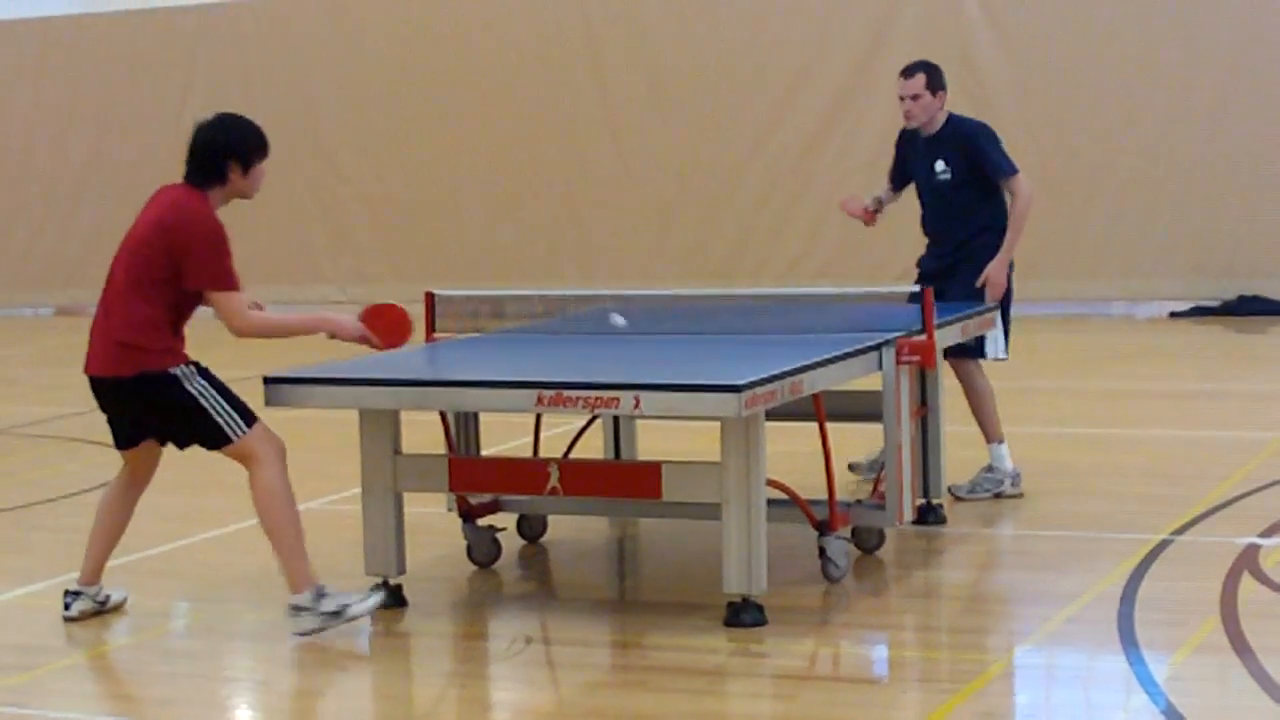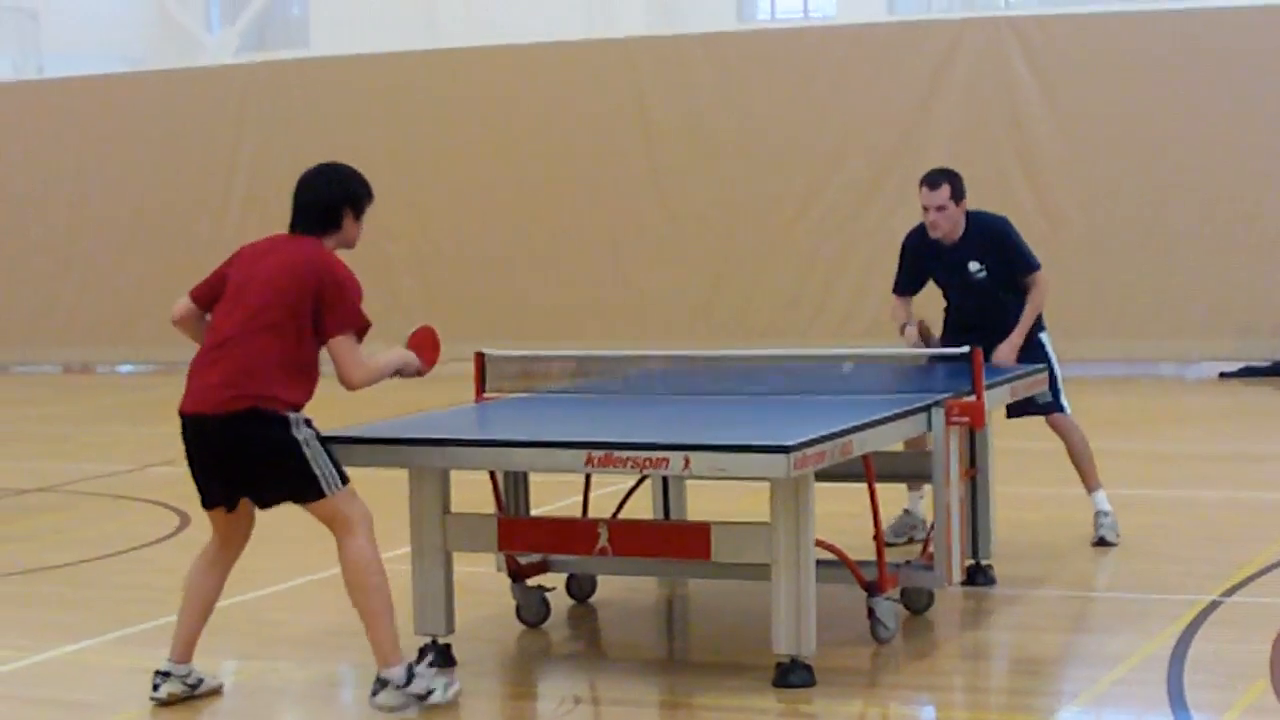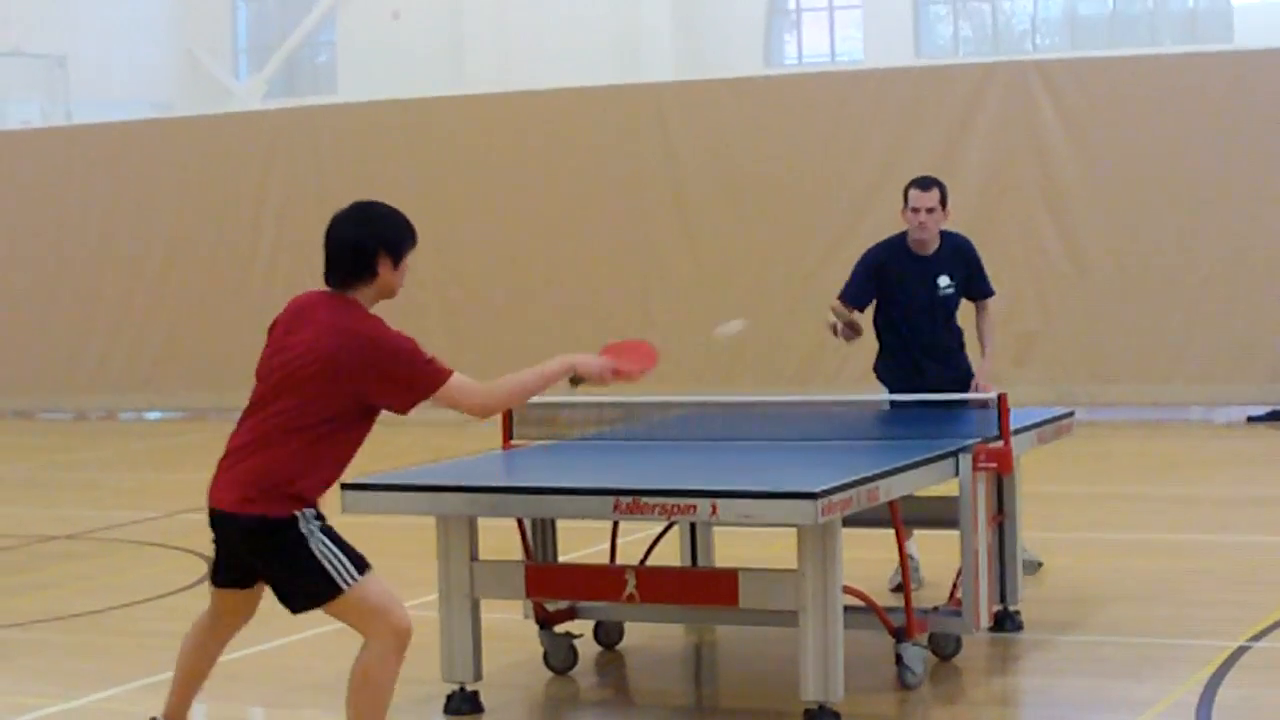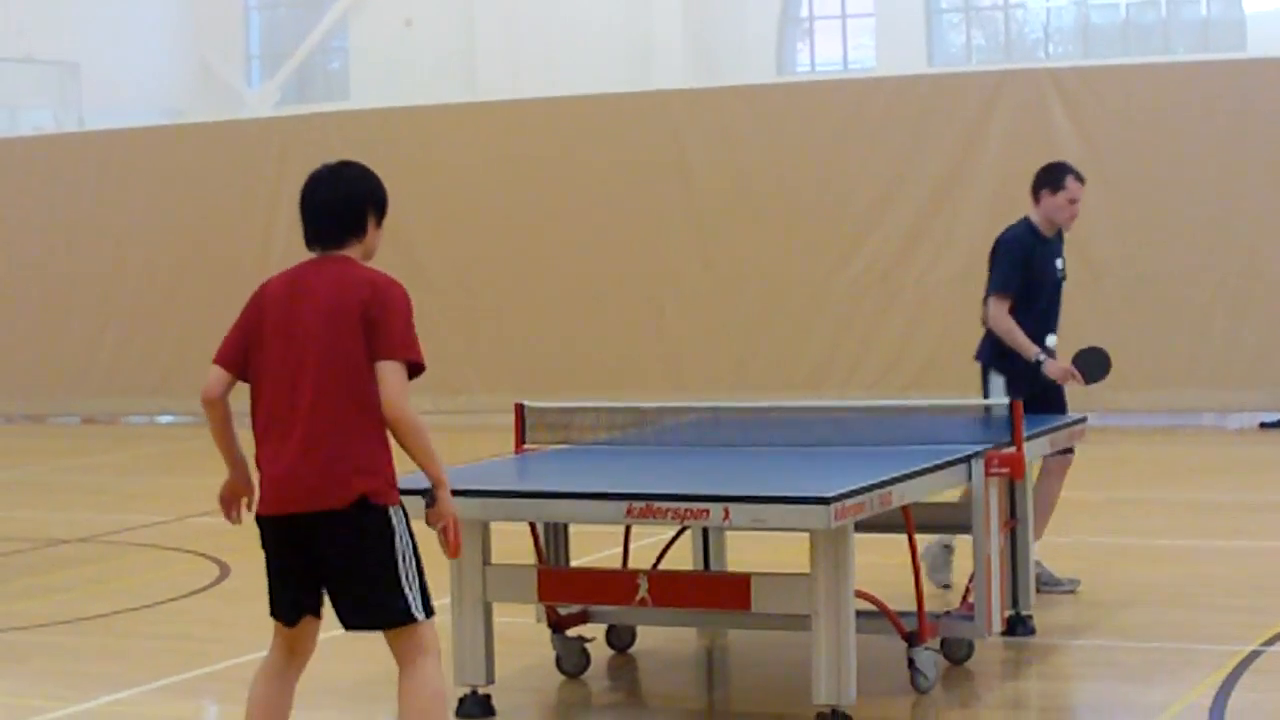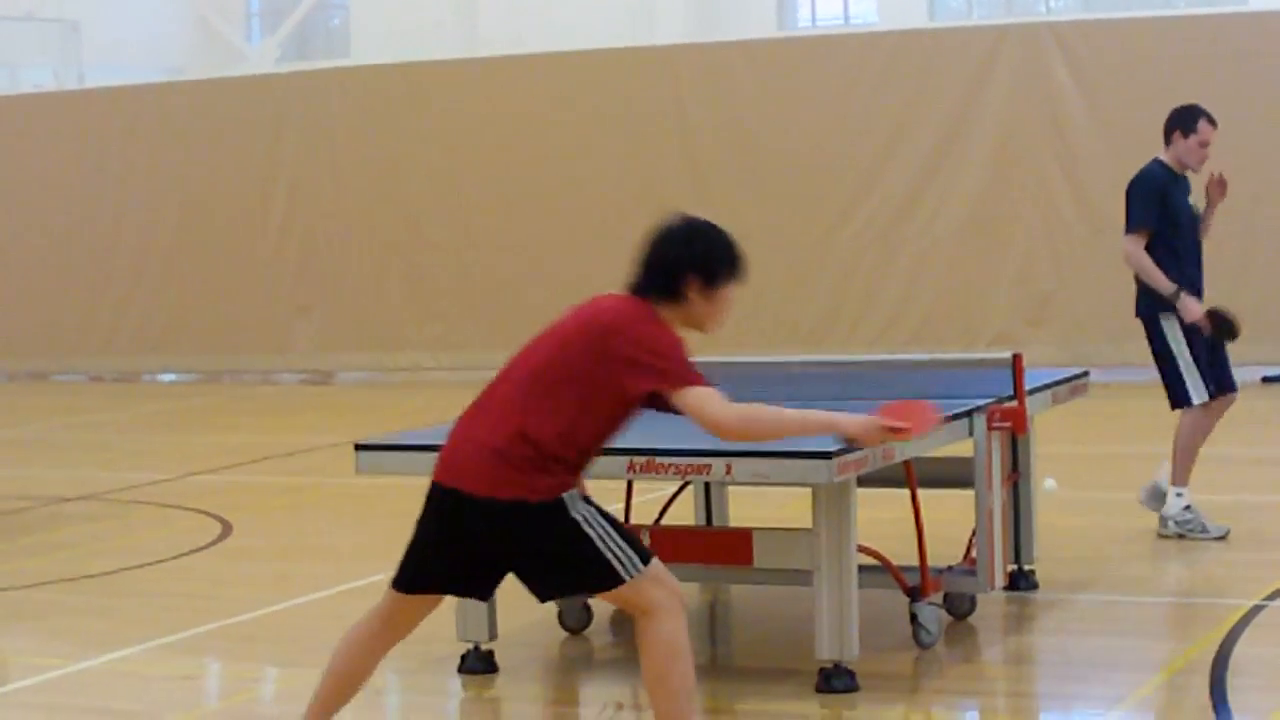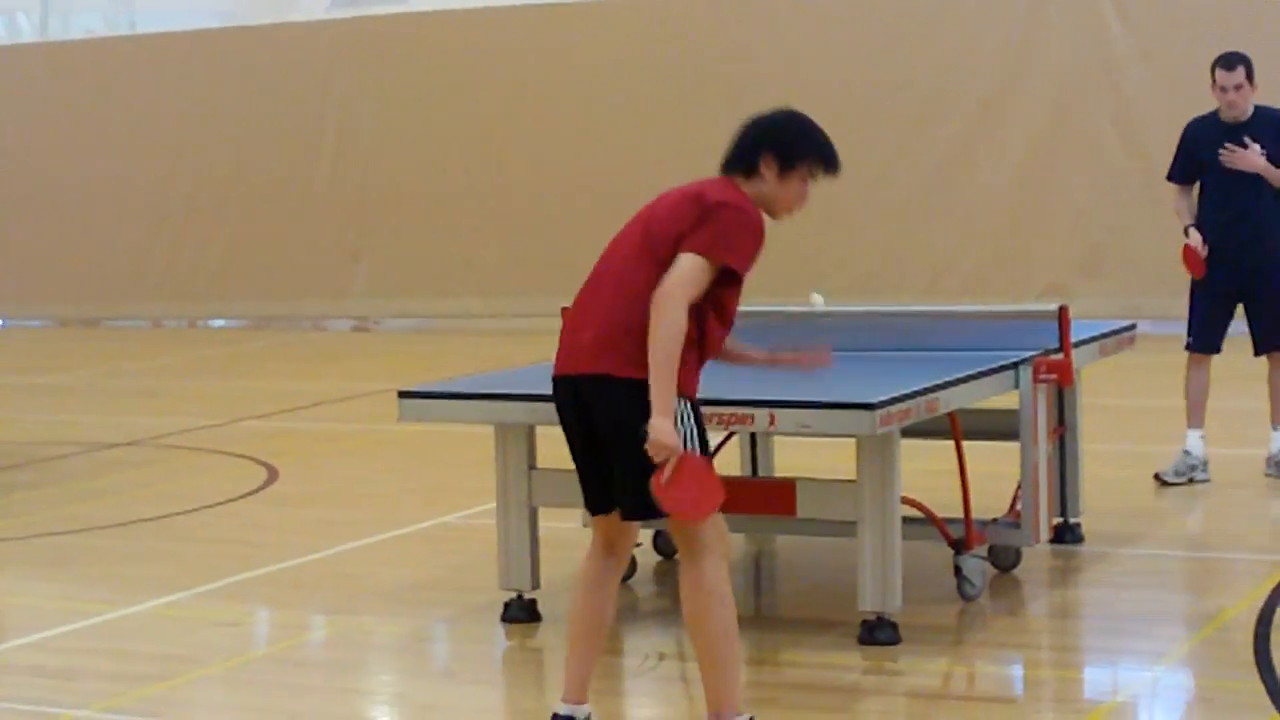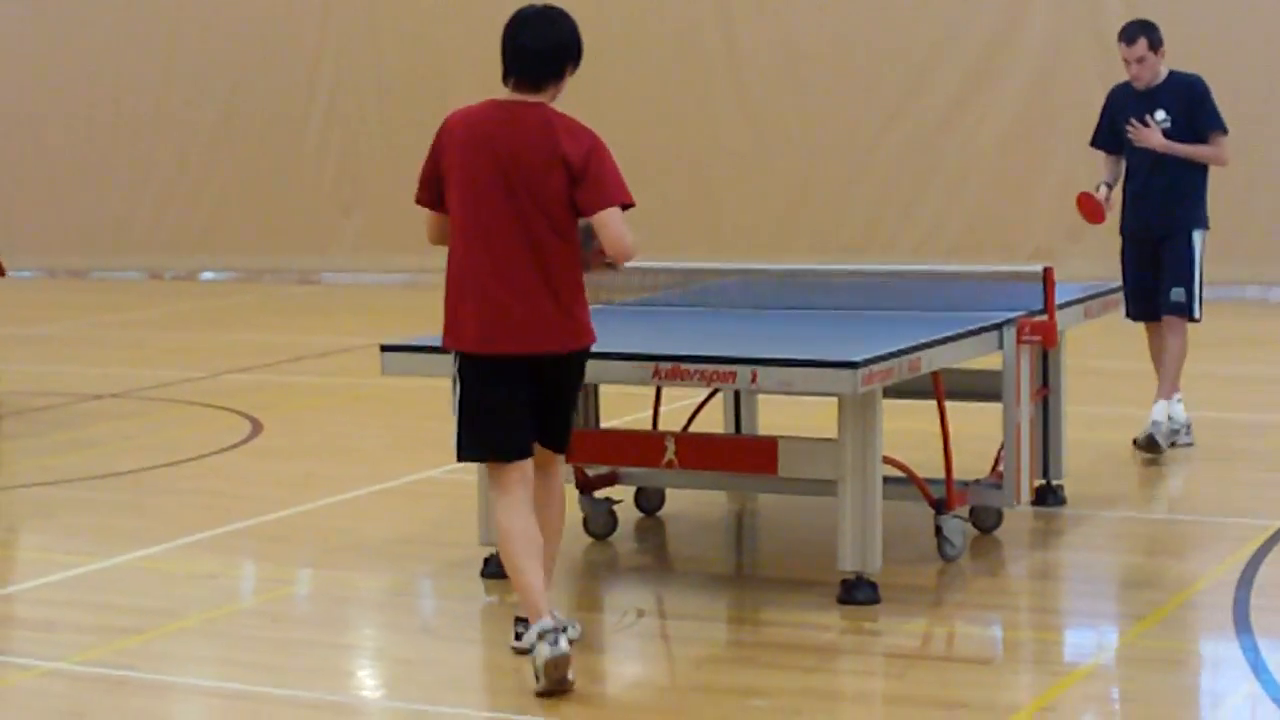
dt=0.7s
person 1, frame 1
left shoulder: (169, 198)
right shoulder: (201, 224)
right elbow: (245, 324)
left wrist: (216, 303)
right wrist: (327, 324)
left hip: (106, 362)
right hip: (148, 364)
left knee: (139, 466)
right knee: (264, 452)
left ankle: (86, 592)
right ankle: (308, 598)
person 1, frame 2
left shoulder: (253, 252)
right shoulder: (333, 274)
left elbow: (183, 315)
right elbow: (354, 374)
right wrist: (397, 358)
left hip: (200, 410)
right hip: (259, 411)
left knee: (228, 537)
right knee: (353, 523)
left ankle: (175, 672)
right ankle: (394, 673)
person 1, frame 3
left shoulder: (298, 309)
right shoulder: (372, 343)
right elbow: (483, 400)
right wrist: (568, 367)
left hip: (230, 497)
right hip: (278, 511)
left knee: (227, 611)
right knee: (389, 625)
person 1, frame 4
left shoulder: (270, 294)
right shoulder: (381, 293)
left elbow: (212, 391)
right elbow: (394, 408)
left wrist: (237, 470)
right wrist: (440, 483)
left hip: (281, 502)
right hip: (357, 499)
left knee: (290, 647)
right knee: (418, 649)
person 1, frame 5
left shoulder: (611, 319)
right shoulder: (644, 335)
right elbow: (723, 419)
right wrist: (840, 422)
left hip: (459, 479)
right hip: (518, 488)
left knee: (399, 615)
right knee: (660, 601)
person 1, frame 6
left shoulder: (697, 201)
right shoulder: (736, 215)
right elbow: (669, 302)
left wrist: (772, 357)
right wrist: (663, 413)
left hip: (577, 370)
right hip: (632, 379)
left knee: (612, 540)
right knee: (703, 544)
person 1, frame 7
left shoulder: (456, 130)
right shoulder: (578, 142)
left elbow: (439, 231)
right elbow: (617, 245)
right wrist: (571, 235)
left hip: (481, 336)
right hip: (559, 336)
left knee: (506, 487)
right knee: (546, 466)
left ankle: (541, 619)
right ankle: (540, 618)
person 2, frame 1
left shoulder: (972, 135)
right shoulder: (908, 140)
left elbow: (1021, 191)
right elbow: (898, 184)
left wrist: (1002, 260)
right wrist: (879, 201)
left hip: (980, 262)
right hip: (938, 261)
left knee: (965, 358)
left ankle: (1002, 470)
person 2, frame 2
left shoulder: (995, 230)
right shoulder: (917, 243)
left elbow: (1039, 285)
right elbow: (902, 298)
left wrist: (1013, 342)
right wrist: (907, 327)
left hip: (1017, 335)
right hip: (959, 336)
left knee: (1059, 418)
left ankle: (1102, 509)
right ankle: (915, 513)
person 2, frame 3
left shoulder: (960, 250)
right shoulder: (879, 258)
left elbow: (983, 306)
right elbow: (849, 313)
left wrist: (984, 364)
right wrist: (843, 327)
left hip: (954, 375)
right hip: (901, 379)
right ankle: (908, 556)
person 2, frame 4
left shoulder: (1054, 241)
right shoulder: (1014, 243)
right elbow: (995, 314)
left wrist: (1054, 360)
right wrist: (1042, 359)
left hip: (1041, 372)
right hip: (1007, 370)
left knee: (1060, 460)
right ankle: (944, 545)
person 2, frame 5
left shoulder: (1181, 181)
right shoulder: (1148, 182)
right elbow: (1134, 252)
left wrist: (1211, 205)
right wrist: (1179, 298)
left hip: (1189, 309)
right hip: (1166, 311)
left knee: (1221, 395)
right knee: (1197, 402)
left ankle: (1165, 483)
right ankle: (1175, 509)
person 2, frame 6
right shoulder: (1198, 132)
right elbow: (1182, 192)
right wrist: (1190, 229)
right hip: (1214, 262)
right knee: (1199, 353)
right ankle: (1193, 452)
person 2, frame 7
left shoulder: (1191, 89)
right shoulder: (1119, 98)
left elbow: (1220, 154)
left wrist: (1164, 144)
right wrist: (1107, 185)
left hip: (1184, 224)
right hip: (1137, 227)
left knee: (1174, 319)
right knee: (1152, 322)
left ankle: (1156, 417)
right ankle: (1176, 414)
